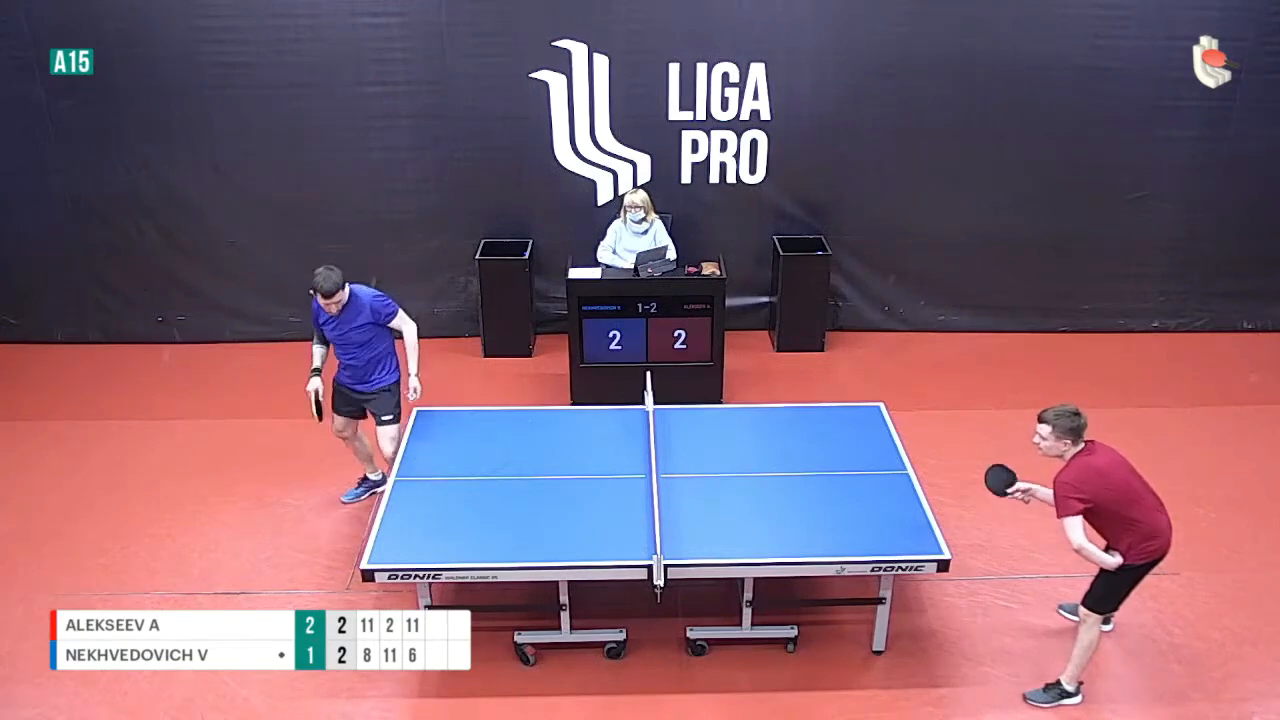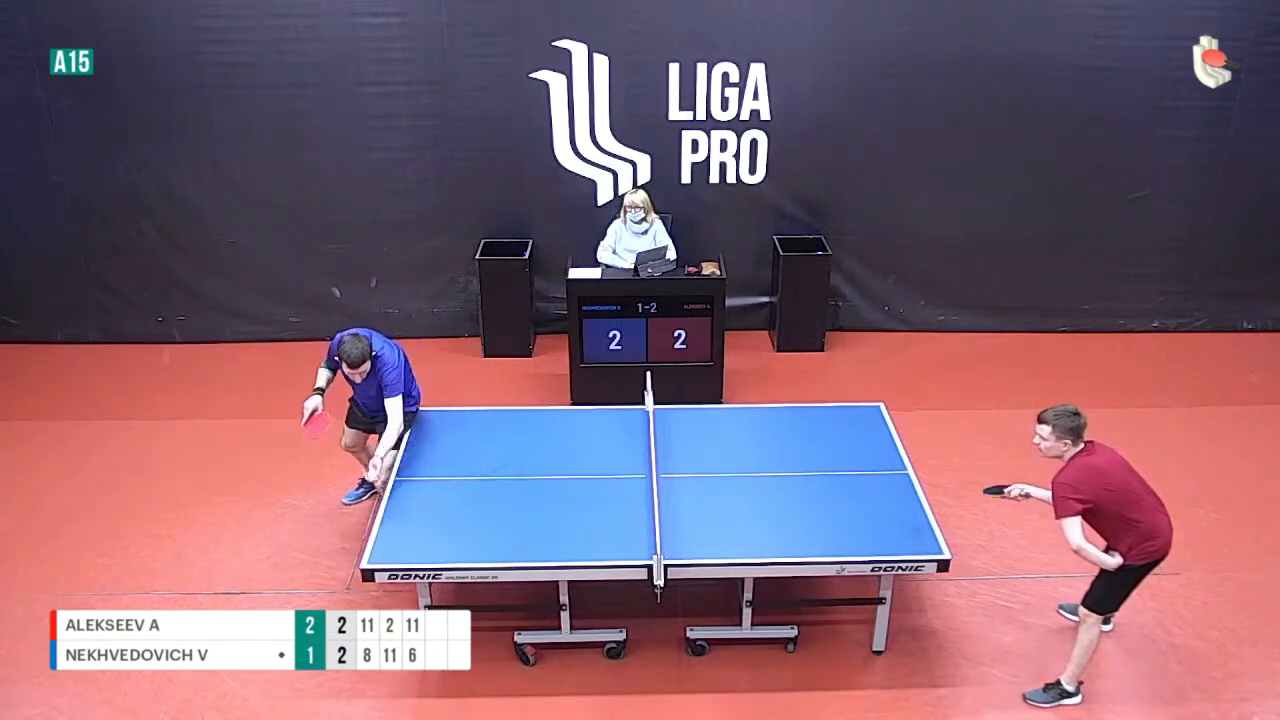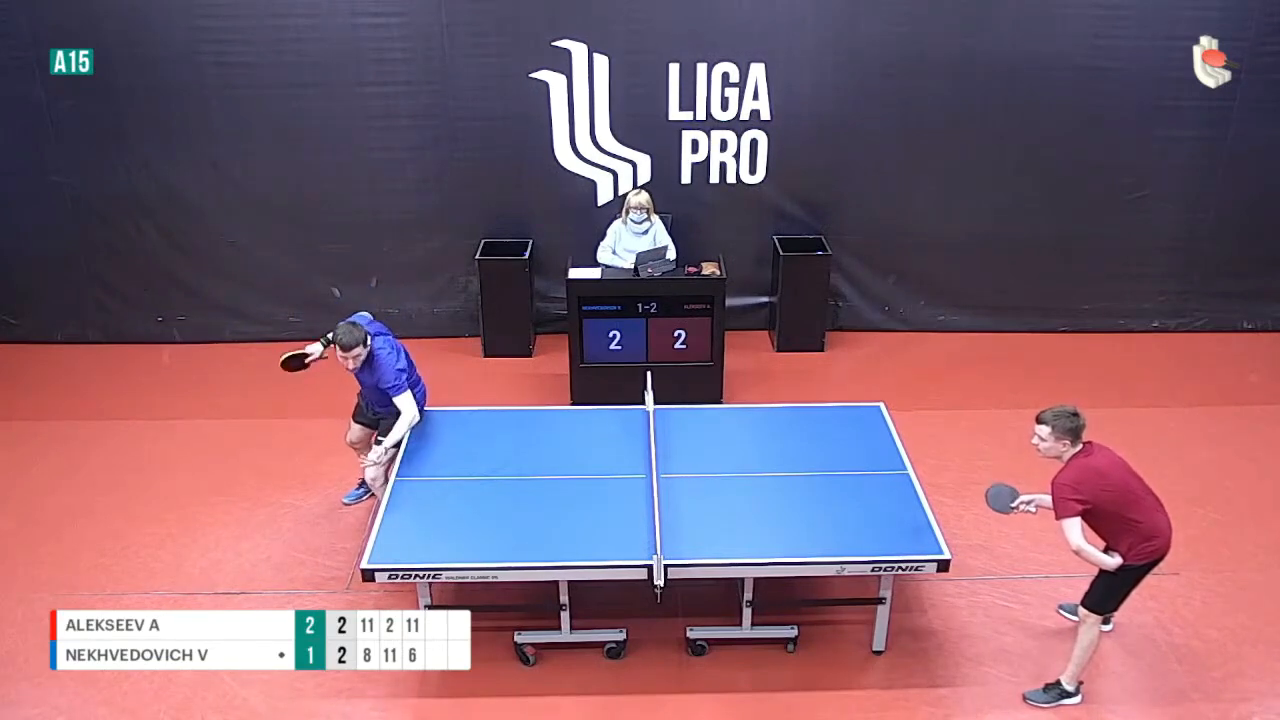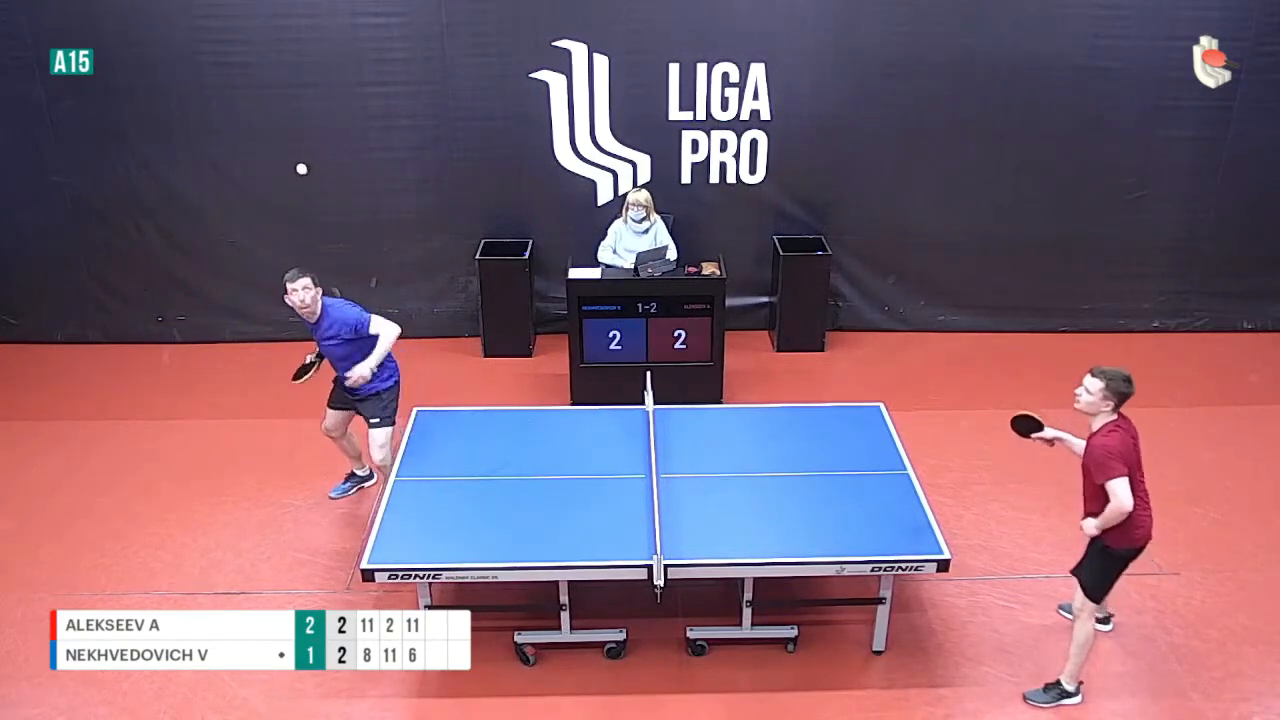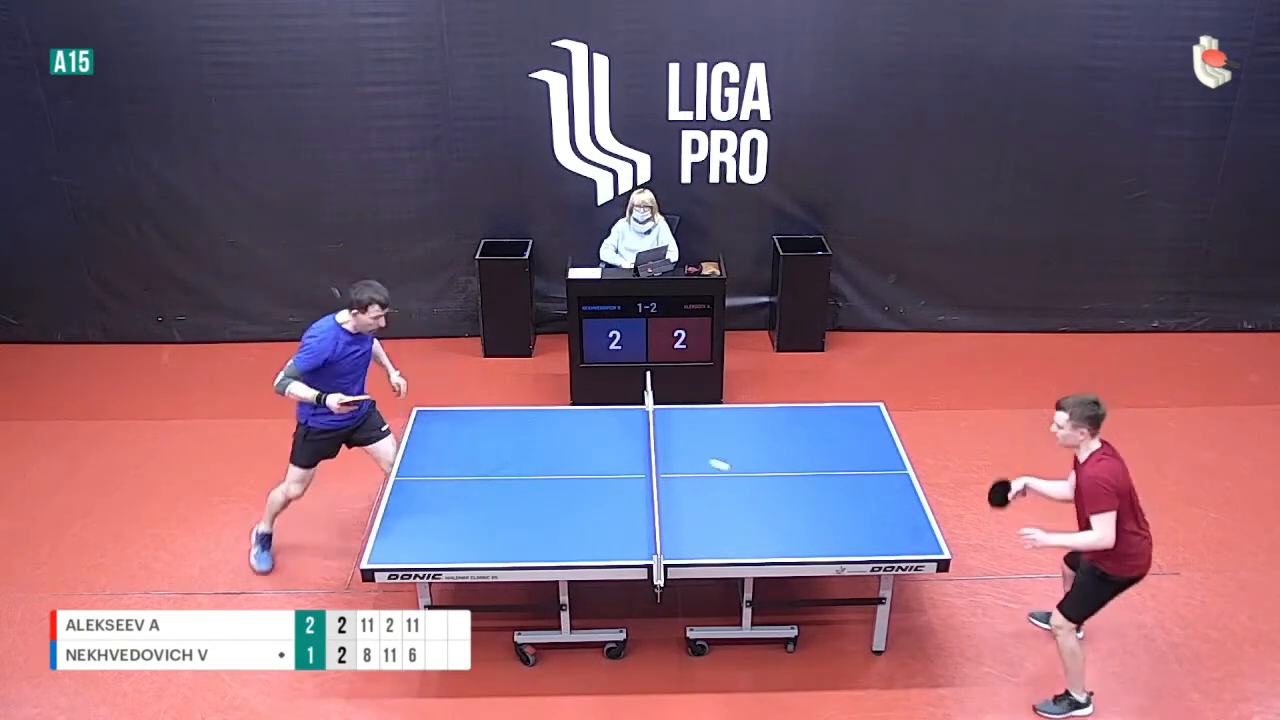
dt=1s
person 1, frame 1
left shoulder: (1068, 479)
right shoulder: (1097, 450)
left elbow: (1079, 544)
left wrist: (1113, 563)
right wrist: (1034, 491)
left hip: (1142, 546)
right hip: (1155, 528)
left knee: (1089, 615)
left ankle: (1068, 688)
right ankle: (1103, 612)
person 1, frame 2
left shoulder: (1066, 480)
right shoulder: (1096, 451)
left elbow: (1077, 544)
left wrist: (1113, 563)
right wrist: (1031, 491)
left hip: (1143, 546)
right hip: (1155, 529)
left knee: (1088, 614)
left ankle: (1068, 687)
right ankle: (1103, 612)
person 1, frame 3
left shoulder: (1066, 481)
right shoulder: (1095, 452)
left elbow: (1077, 544)
left wrist: (1111, 563)
right wrist: (1038, 500)
left hip: (1143, 545)
right hip: (1155, 528)
left knee: (1089, 615)
left ankle: (1068, 687)
right ankle: (1102, 612)
person 1, frame 4
left shoulder: (1105, 445)
right shoulder: (1118, 424)
left elbow: (1123, 504)
left wrist: (1096, 525)
right wrist: (1061, 437)
left hip: (1121, 534)
right hip: (1130, 527)
left knee: (1083, 607)
right knee: (1092, 572)
left ankle: (1068, 686)
right ankle: (1101, 613)
person 1, frame 5
left shoulder: (1098, 475)
right shoulder: (1094, 453)
left elbow: (1104, 538)
right elbow: (1071, 491)
left wrist: (1050, 539)
right wrist: (1029, 483)
left hip: (1119, 561)
right hip: (1127, 545)
left knee: (1061, 623)
right knee: (1070, 568)
right ankle: (1069, 620)
person 2, frame 1
left shoulder: (371, 300)
right shoulder: (318, 308)
left elbow: (409, 328)
left wrist: (413, 374)
right wrist: (316, 373)
left hip: (381, 383)
right hip: (346, 382)
left knee: (390, 452)
right knee: (343, 431)
right ankle: (374, 477)
person 2, frame 2
left shoulder: (389, 363)
right shoulder: (340, 344)
left elbow: (396, 421)
right elbow: (328, 367)
left wrist: (379, 457)
right wrist: (318, 392)
left hip: (396, 407)
right hip: (364, 401)
left knee: (382, 480)
right knee: (350, 444)
right ankle: (370, 481)
person 2, frame 3
left shoulder: (386, 364)
right shoulder: (356, 325)
left elbow: (411, 414)
right elbow: (365, 315)
left wrist: (384, 448)
right wrist: (324, 343)
left hip: (397, 406)
right hip: (372, 397)
left knee: (374, 476)
right knee: (355, 441)
right ankle: (372, 480)
person 2, frame 4
left shoulder: (342, 313)
right shoulder: (310, 315)
left elbow: (392, 329)
left wrist: (369, 365)
right wrist: (320, 354)
left hip: (379, 386)
right hip: (348, 381)
left knee: (380, 460)
right knee: (332, 429)
right ankle: (361, 473)
person 2, frame 5
left shoulder: (365, 326)
right shoulder: (321, 339)
right elbow: (282, 383)
left wrist: (391, 371)
right wrist: (324, 399)
left hip: (358, 411)
right hip: (319, 421)
left knee: (396, 468)
right knee: (294, 490)
right ankle: (263, 535)
